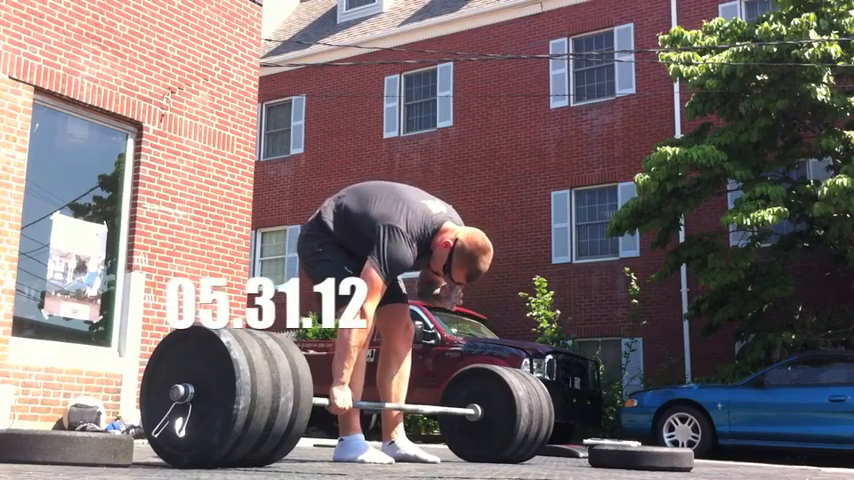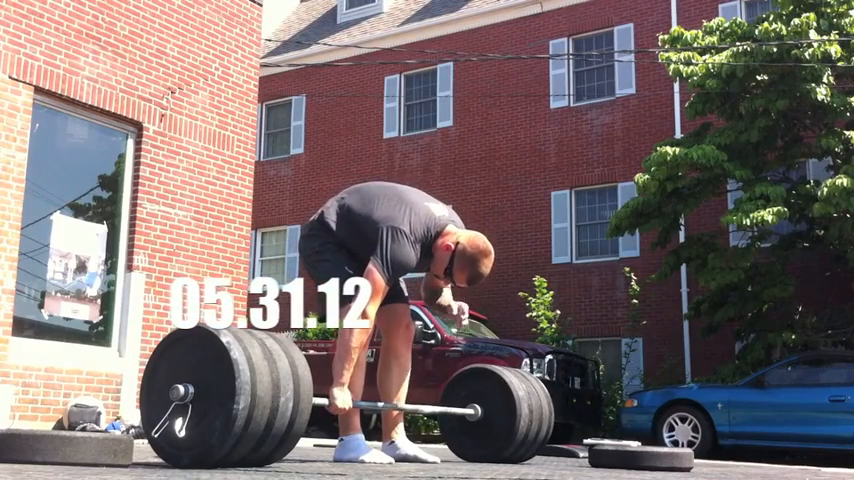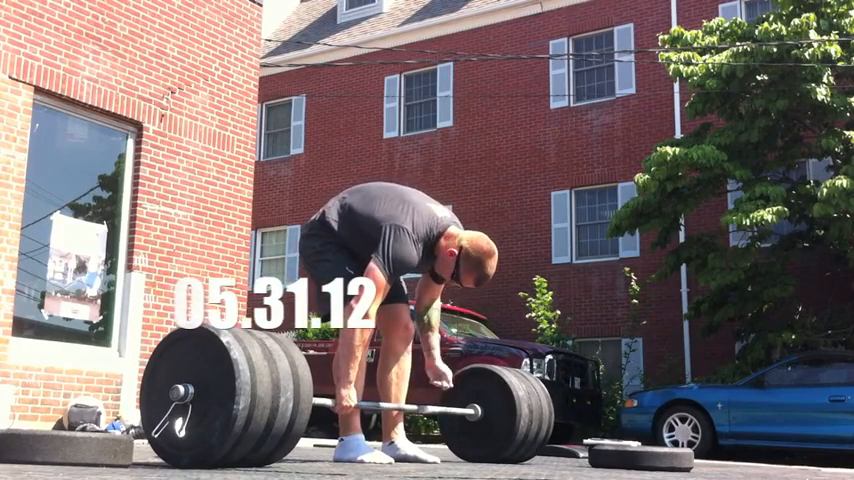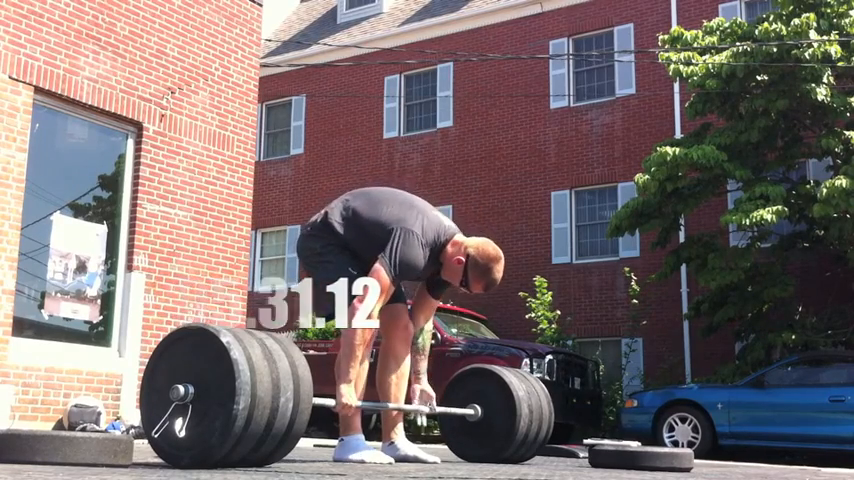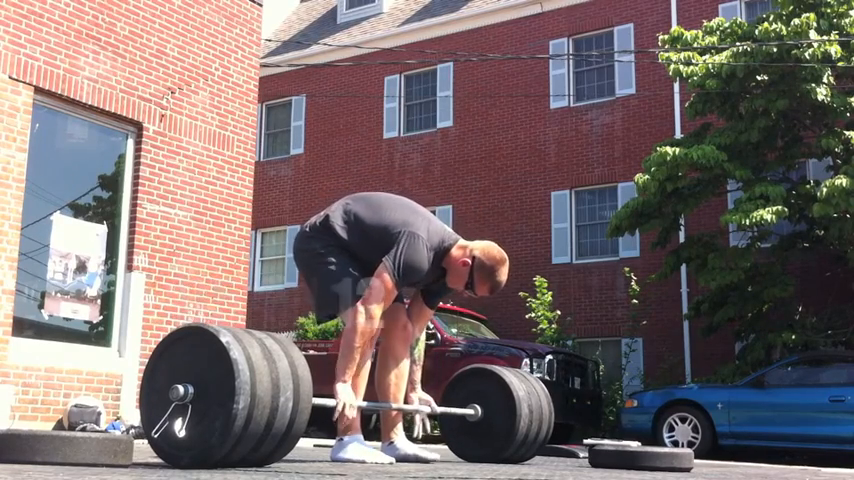
dt=0.3s
person 1, frame 1
left shoulder: (457, 233)
right shoulder: (400, 240)
left elbow: (425, 290)
right elbow: (362, 311)
left wrist: (443, 295)
right wrist: (340, 385)
left hip: (363, 246)
right hip: (325, 240)
left knee: (402, 331)
right knee: (360, 322)
left ankle: (394, 440)
right ankle: (350, 441)
person 1, frame 2
left shoulder: (458, 237)
right shoulder: (402, 241)
left elbow: (431, 292)
right elbow: (363, 313)
left wrist: (449, 304)
right wrist: (340, 385)
left hip: (365, 246)
right hip: (327, 240)
left knee: (402, 331)
right knee: (360, 322)
left ankle: (394, 440)
right ankle: (350, 441)
person 1, frame 3
left shoulder: (454, 239)
right shoulder: (405, 241)
left elbow: (426, 302)
left wrist: (433, 359)
right wrist: (346, 385)
left hip: (365, 247)
right hip: (327, 241)
left knee: (402, 330)
right knee: (364, 324)
left ankle: (394, 440)
right ankle: (350, 441)
person 1, frame 4
left shoulder: (450, 251)
right shoulder: (413, 246)
left elbow: (421, 320)
right elbow: (364, 309)
left wrist: (420, 379)
right wrist: (346, 383)
left hip: (364, 249)
right hip: (326, 241)
left knee: (400, 331)
right knee: (366, 326)
left ankle: (394, 440)
right ankle: (350, 441)
person 1, frame 5
left shoulder: (444, 268)
right shoulder: (418, 250)
left elbow: (414, 329)
right elbow: (367, 311)
left wrist: (414, 389)
right wrist: (342, 383)
left hip: (359, 252)
right hip: (322, 243)
left knee: (400, 330)
right knee: (370, 325)
left ankle: (393, 440)
right ankle: (348, 441)
